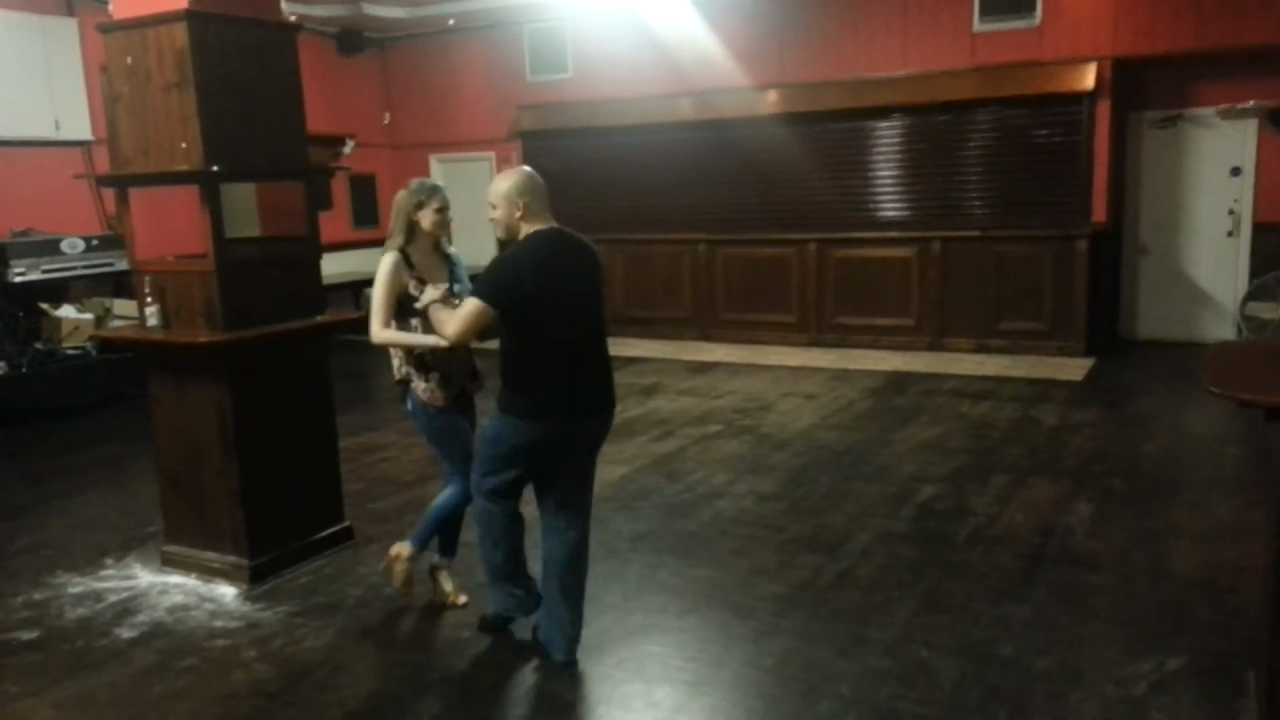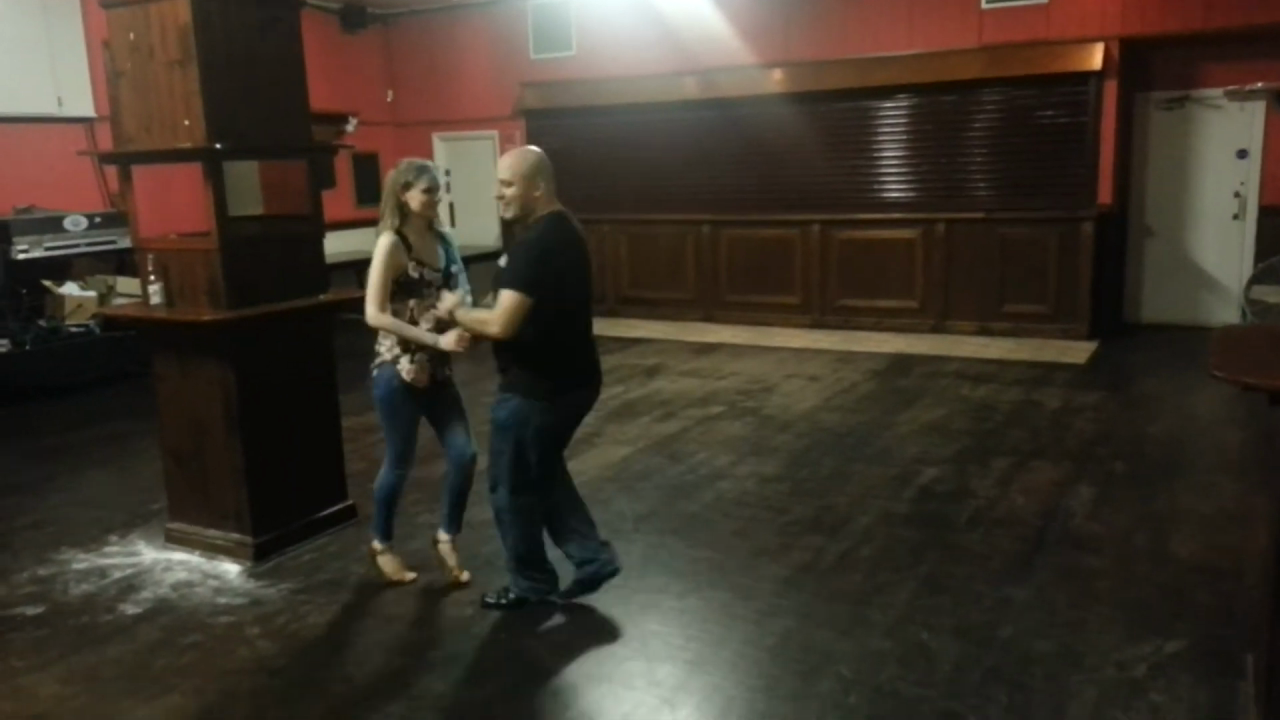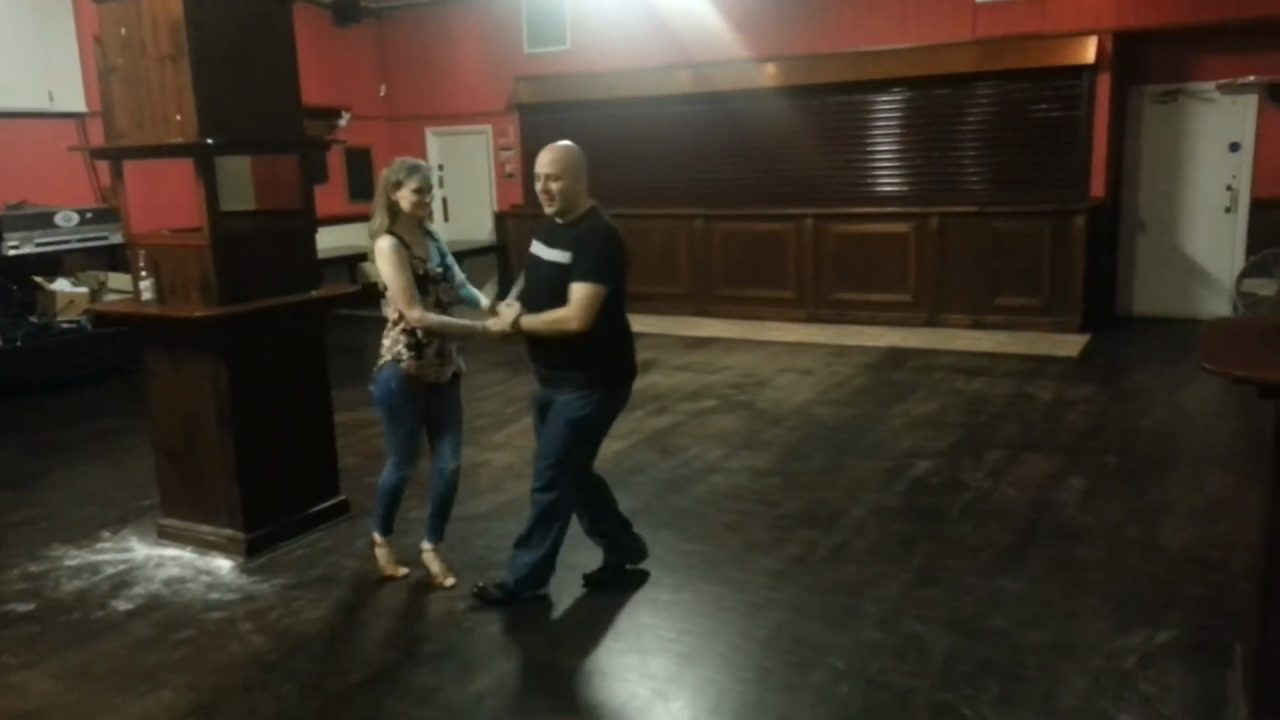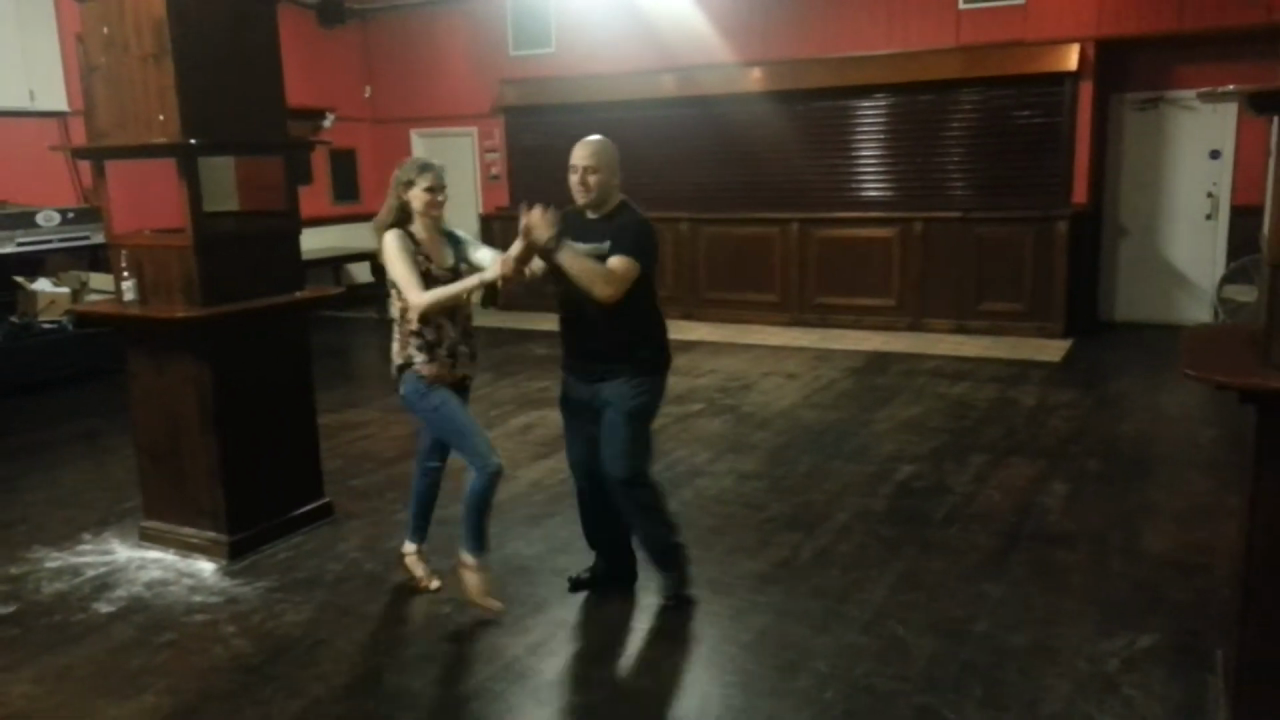
dt=0.3s
person 1, frame 1
left shoulder: (515, 264)
right shoulder: (583, 253)
left elbow: (458, 330)
left wrist: (435, 305)
left hip: (532, 413)
right hip: (591, 410)
left knee: (493, 494)
right knee: (568, 519)
left ankle: (515, 598)
right ankle: (559, 638)
person 1, frame 2
left shoulder: (534, 246)
right shoulder: (562, 232)
left elbow: (501, 325)
left wrist: (455, 311)
right wrist: (472, 312)
left hip: (535, 390)
right hip: (573, 381)
left knee: (512, 487)
right knee: (544, 472)
left ankle: (531, 584)
right ankle: (592, 557)
person 1, frame 3
left shoulder: (598, 237)
right shoulder: (549, 228)
left elbow: (576, 319)
right elbow: (540, 291)
left wrist: (514, 322)
right wrist: (513, 309)
left hip: (592, 381)
right hip: (555, 378)
left knee: (550, 476)
right knee: (571, 470)
left ankle: (524, 577)
right ankle: (624, 548)
person 1, frame 4
left shoulder: (633, 227)
right shoulder: (566, 222)
left elbow: (608, 287)
right elbow: (532, 269)
left wrist: (552, 244)
right wrist: (527, 246)
left hip: (632, 373)
right hip: (580, 373)
left knee: (624, 472)
right knee: (587, 470)
left ankle: (671, 565)
right ankle: (609, 563)
person 2, frame 1
left shoulder: (451, 260)
right shoulder: (395, 263)
right elbow: (379, 333)
right wrist: (431, 340)
left hip: (460, 384)
right hip: (424, 389)
left knee: (460, 479)
right knee: (465, 482)
left ankle: (442, 565)
right ankle: (408, 550)
person 2, frame 2
left shoulder: (442, 239)
right shoulder: (391, 244)
left elbow: (463, 294)
right elbow: (375, 315)
right wrist: (434, 339)
left hip: (437, 369)
right hip: (398, 370)
left knee: (464, 455)
right knee: (399, 463)
left ankle: (447, 537)
right ankle: (382, 545)
person 2, frame 3
left shoulder: (431, 239)
right shoulder: (388, 245)
left elbow: (462, 291)
right elbow: (417, 315)
left wrist: (492, 306)
right wrist: (483, 328)
left hip: (443, 368)
right hip: (401, 373)
left knee: (449, 466)
right knee: (402, 465)
left ankle: (431, 546)
right ankle: (381, 538)
person 2, frame 4
left shoulder: (454, 238)
right shoulder: (397, 239)
left elbow: (494, 263)
right elbow: (420, 301)
right wrist: (482, 278)
left hip: (456, 370)
right hip: (421, 375)
left knee: (433, 462)
right knee: (488, 464)
left ankle: (413, 548)
right ankle: (472, 560)
